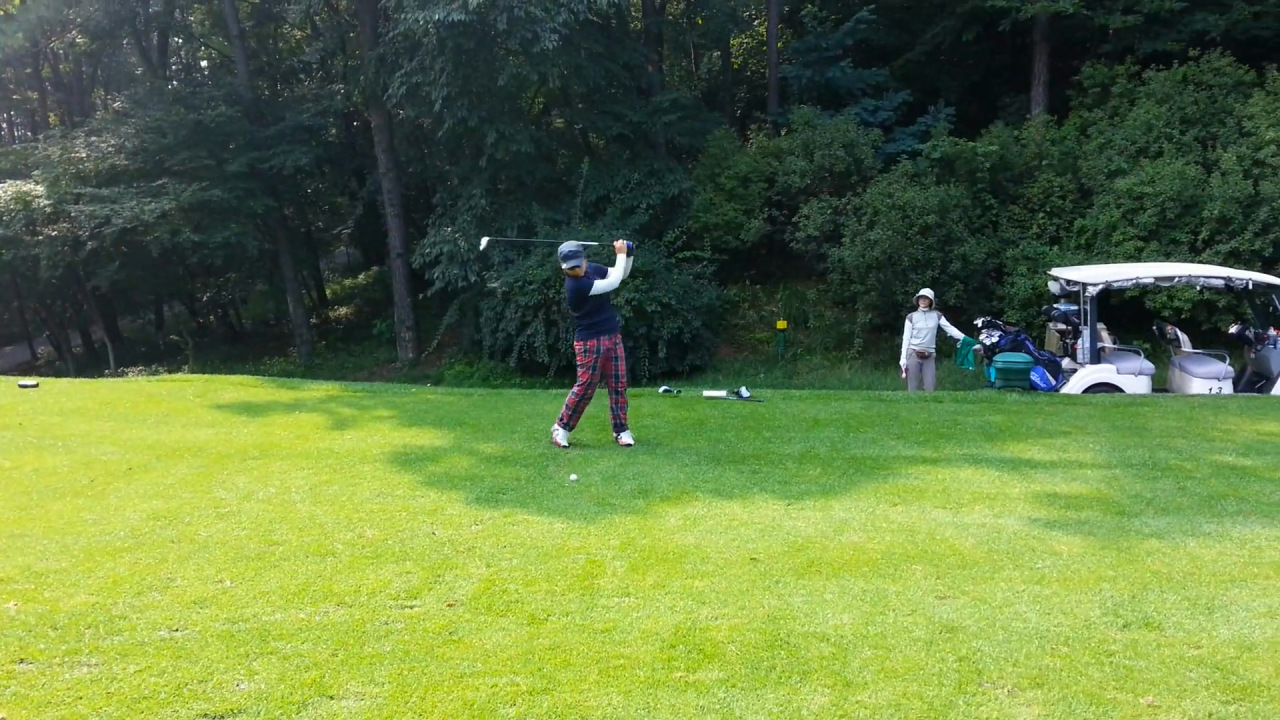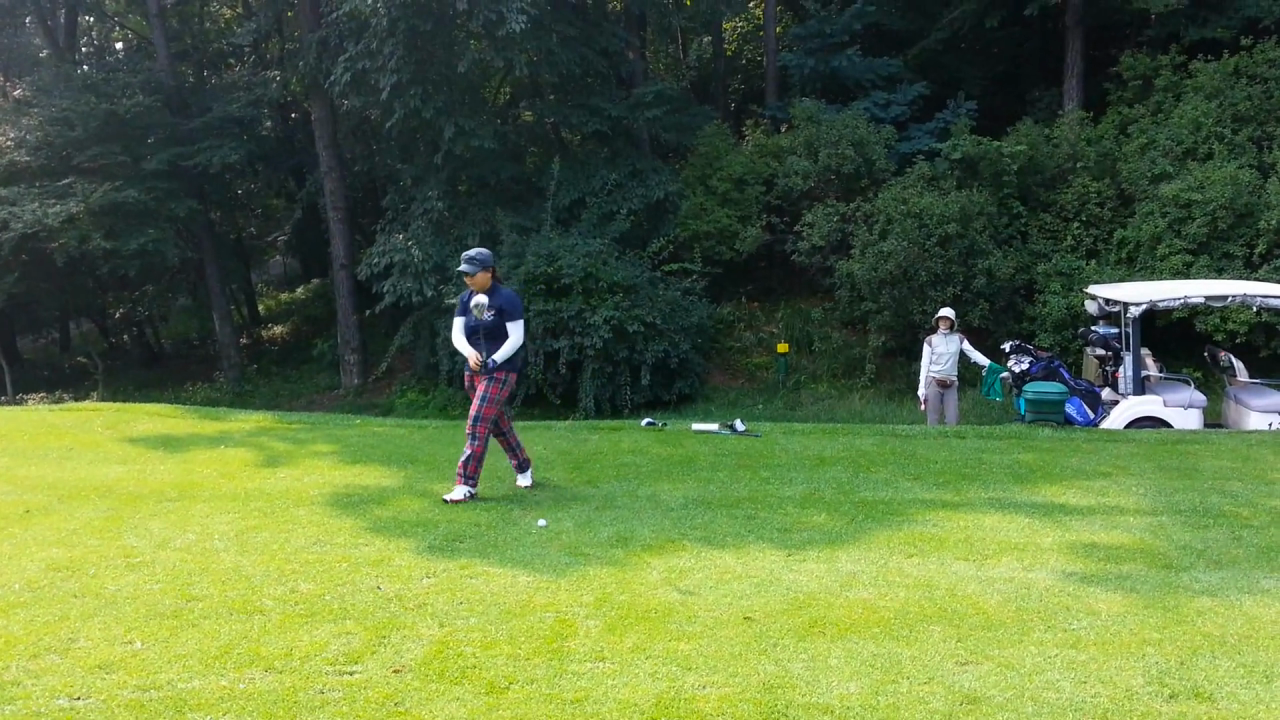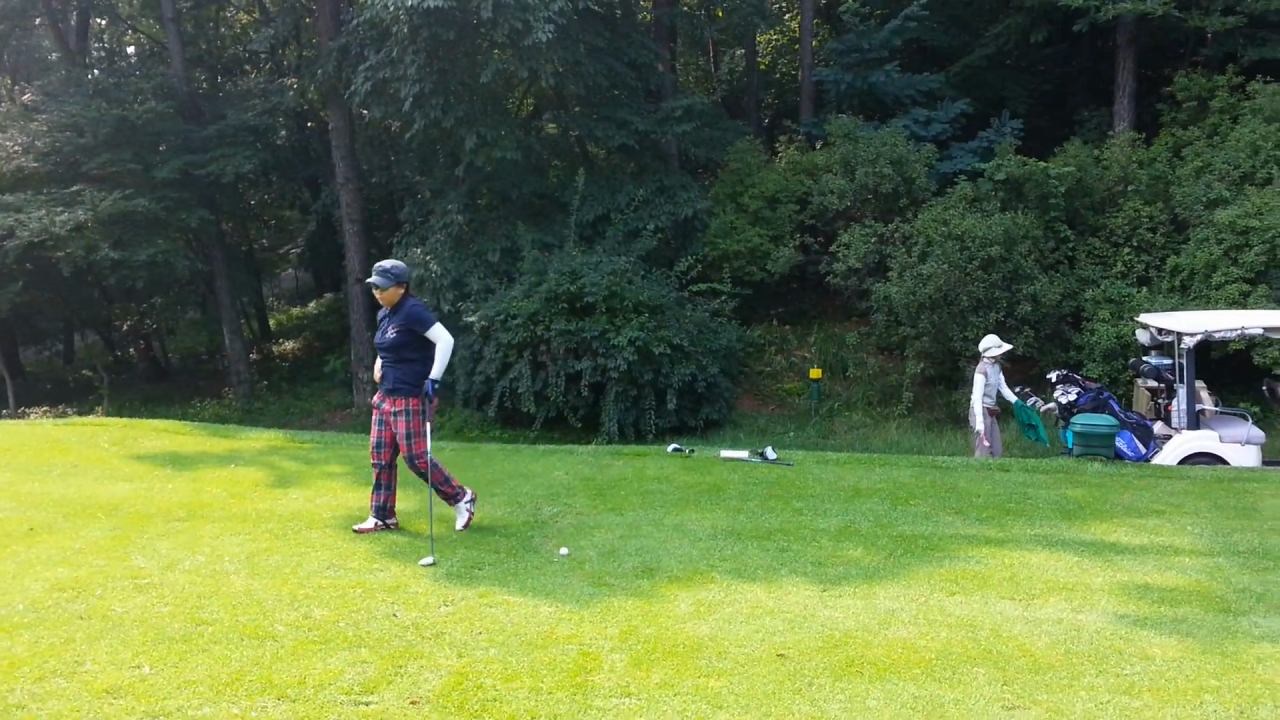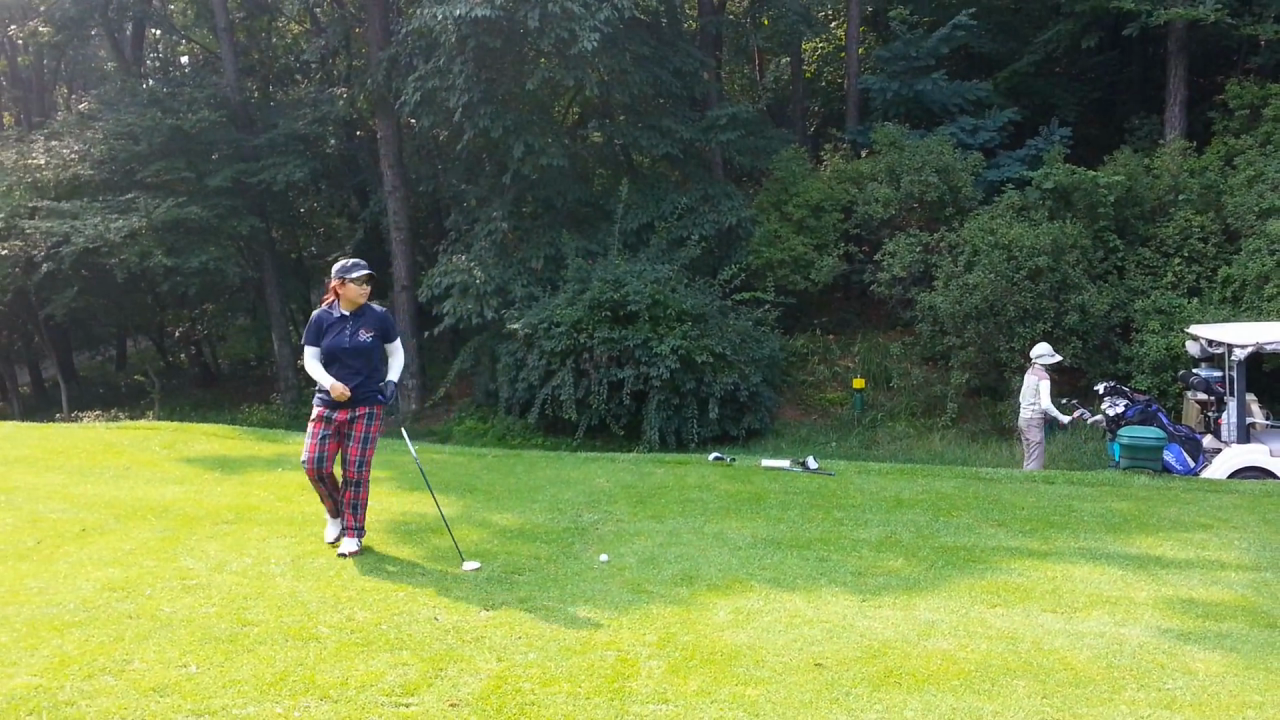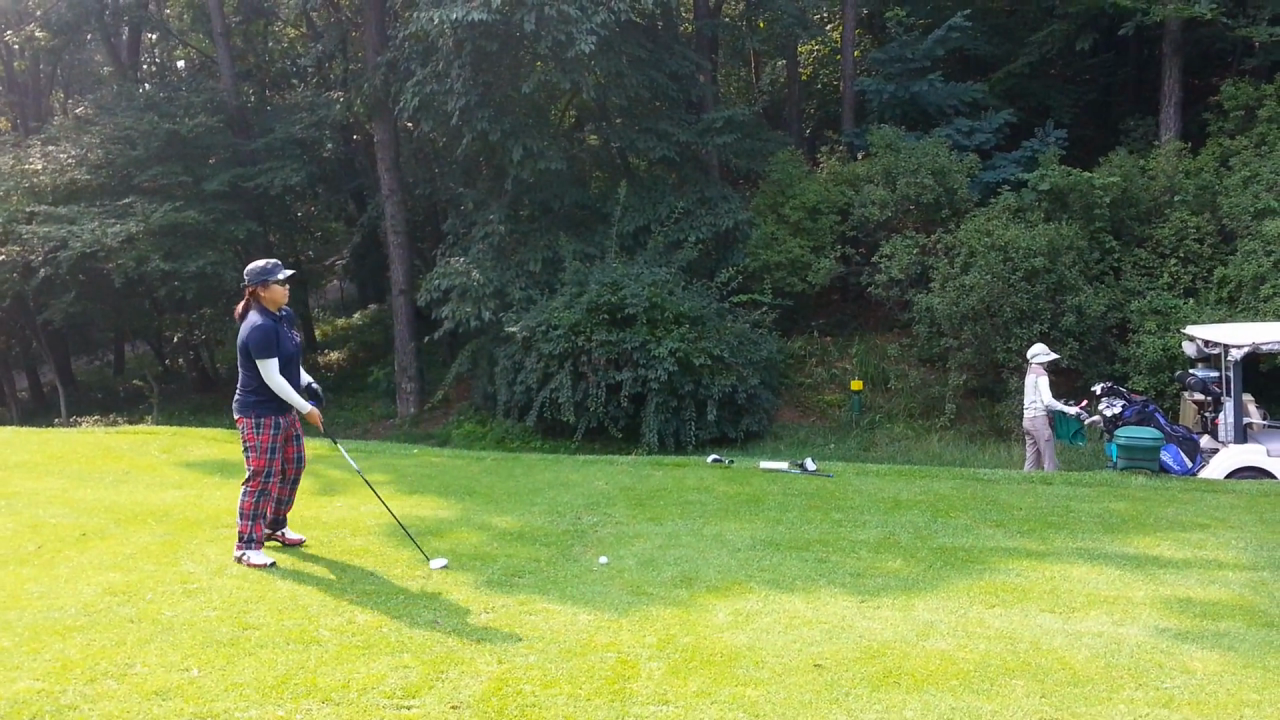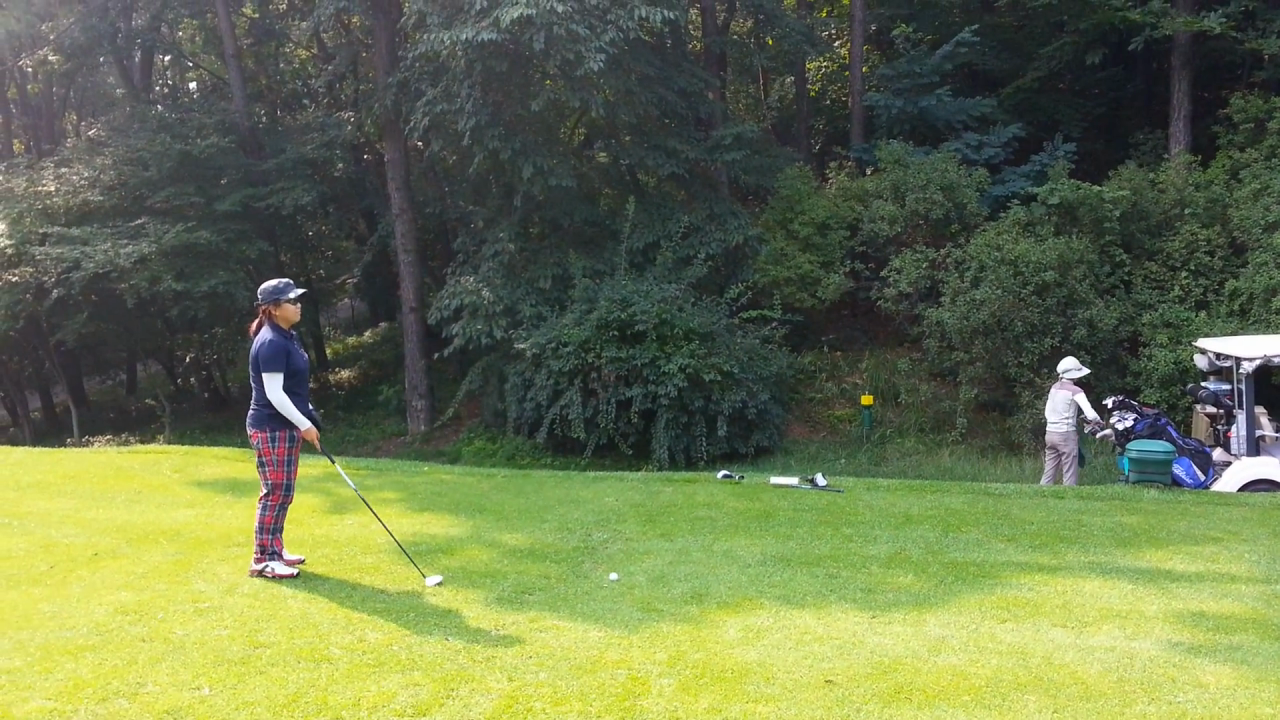
dt=0.7s
person 1, frame 1
left shoulder: (592, 270)
right shoulder: (574, 285)
left elbow: (621, 273)
right elbow: (611, 284)
right wrist: (620, 255)
left hip: (611, 336)
right hip: (590, 341)
left knee: (618, 384)
right knee: (585, 386)
right ankle: (562, 426)
person 1, frame 2
left shoulder: (507, 298)
right shoulder: (466, 299)
left elbow: (517, 338)
right elbow: (457, 334)
left wrist: (493, 360)
right wrist: (470, 353)
left hip: (500, 371)
right hip: (474, 372)
left knee: (476, 423)
right knee: (498, 424)
left ankle: (467, 485)
right ankle: (523, 468)
person 1, frame 3
left shoulder: (413, 311)
right shoulder: (384, 314)
left elbow: (446, 340)
left wrist: (433, 379)
right wrist: (379, 364)
left hip: (413, 398)
right hip: (386, 397)
left knee: (416, 458)
right knee: (380, 457)
left ankle: (461, 498)
right ankle: (383, 516)
person 1, frame 4
left shoulder: (380, 317)
right shoulder: (321, 318)
left elbow: (396, 355)
right elbow: (310, 360)
left wrist: (390, 383)
right wrist: (330, 383)
left hip: (368, 407)
right hip: (328, 405)
left knee: (356, 471)
right knee: (313, 463)
left ankle: (352, 533)
right ankle: (335, 511)
person 1, frame 5
left shoulder: (285, 316)
right shoulder: (259, 327)
right elbow: (272, 379)
left wrist: (308, 383)
right wrist: (307, 408)
left hip: (284, 410)
right hip: (258, 413)
left knee: (294, 467)
right knee: (262, 478)
left ankle: (273, 527)
right ankle: (247, 546)
person 1, frame 6
left shoulder: (288, 337)
right shoulder: (271, 343)
right elbow: (274, 393)
left wrist: (307, 410)
right wrist: (304, 424)
left hip: (285, 426)
right hip: (271, 428)
left knee: (281, 491)
right knee: (277, 492)
left ankle: (273, 549)
right ankle: (263, 559)
